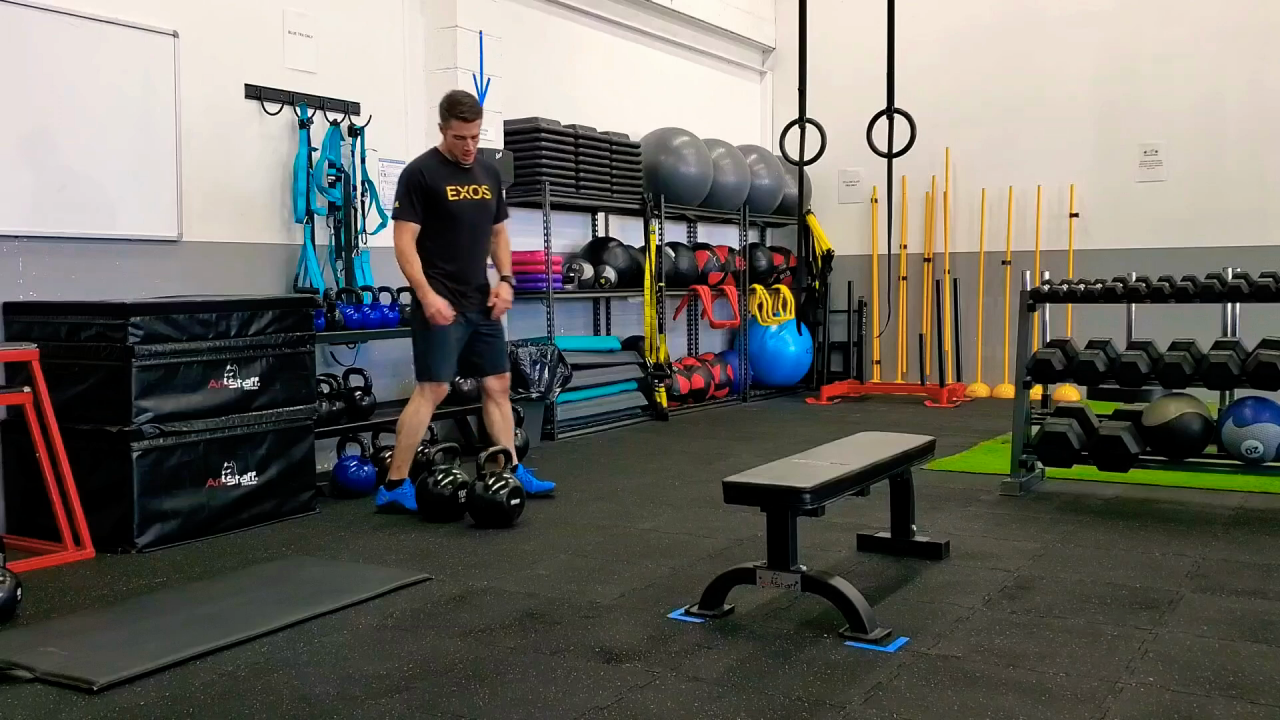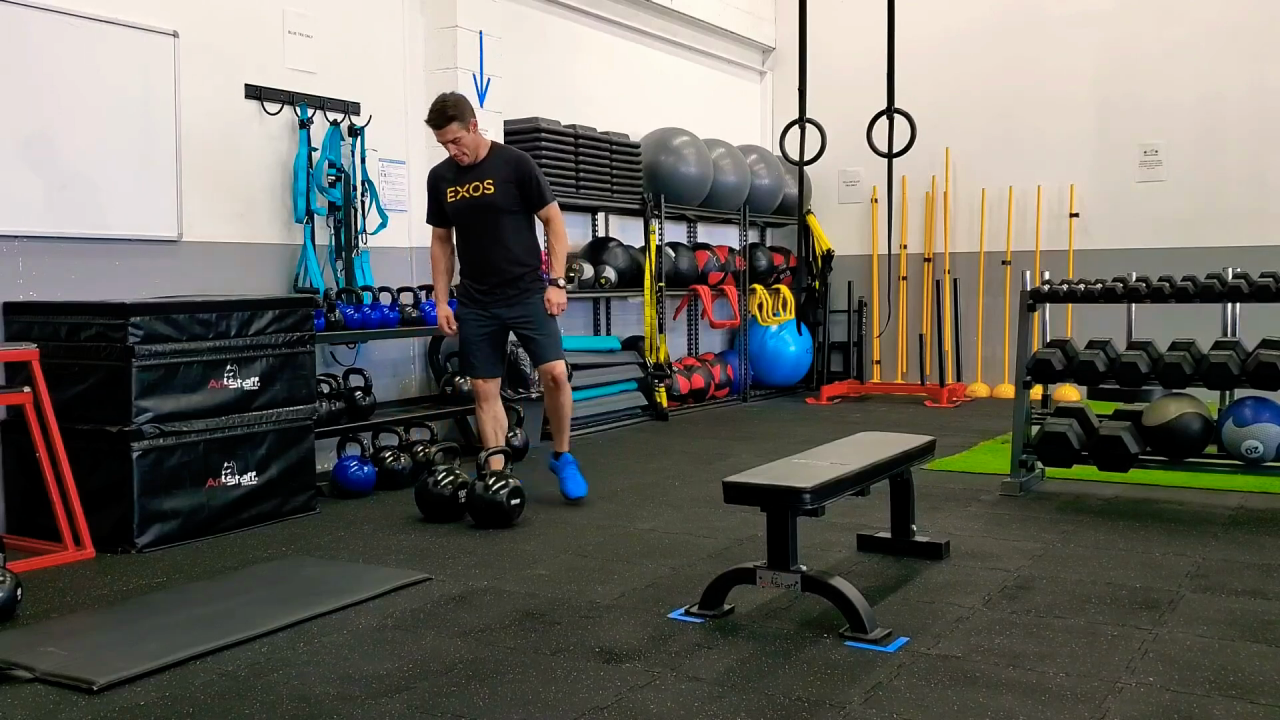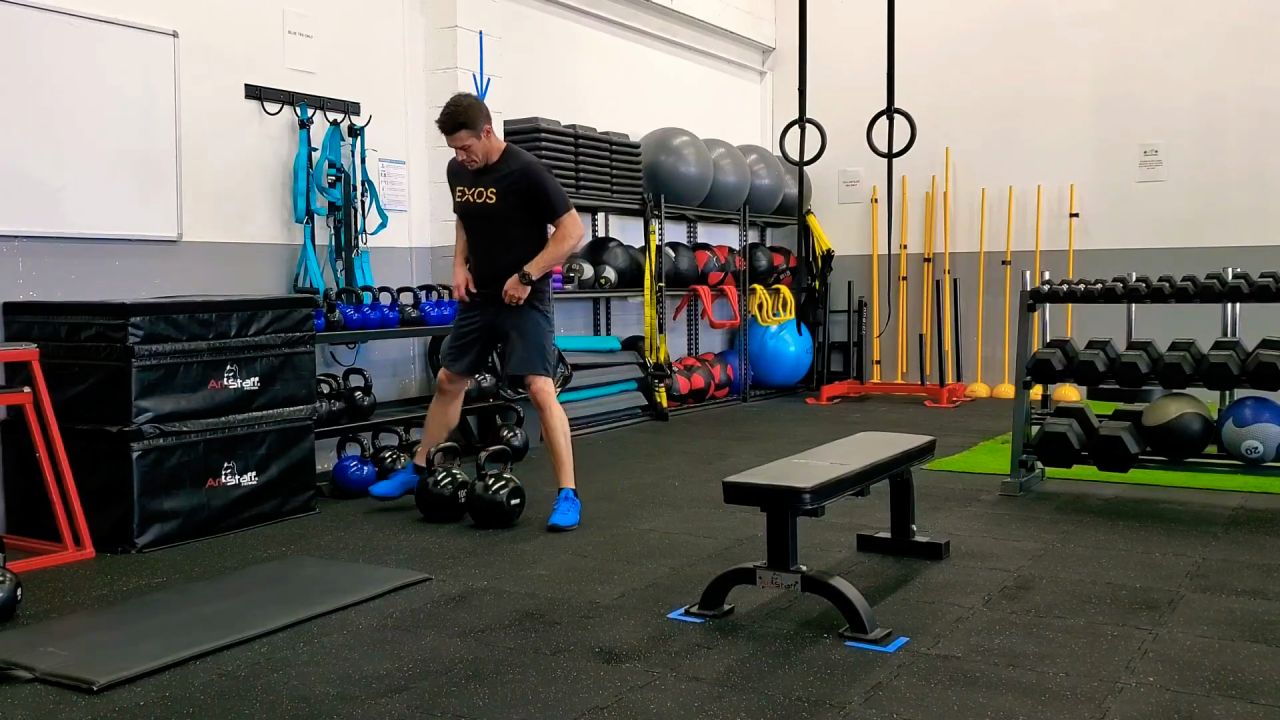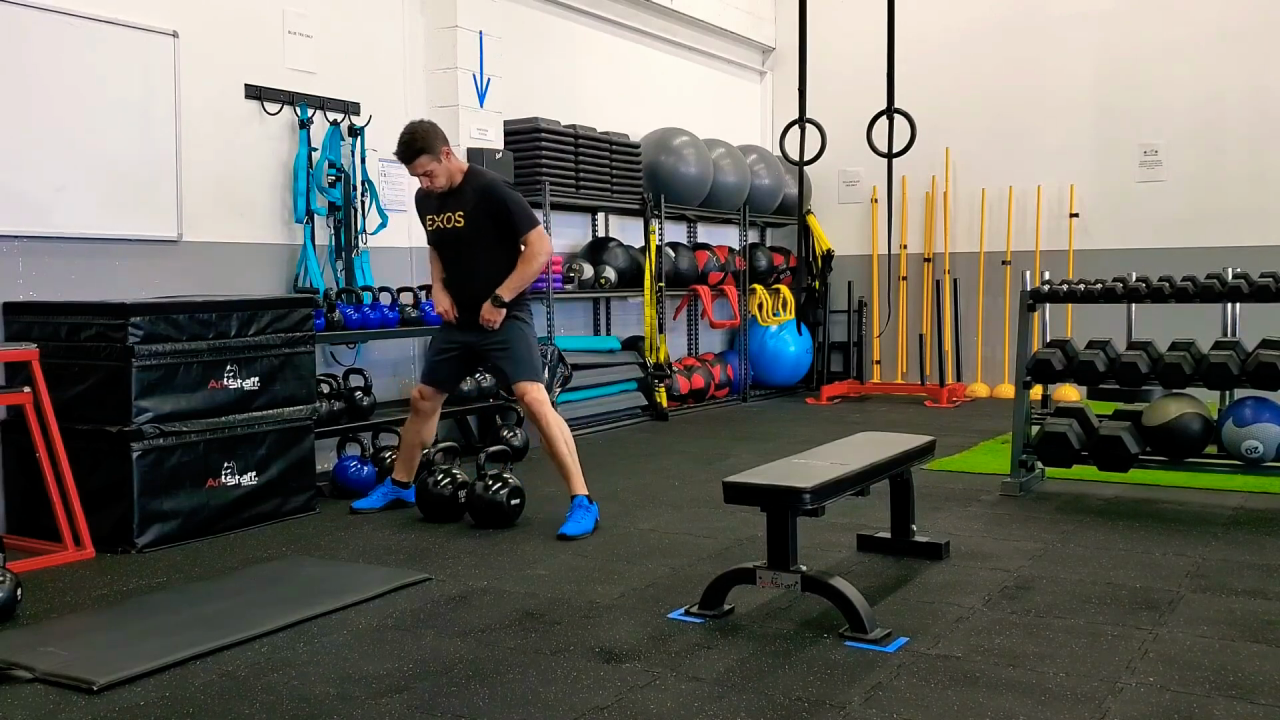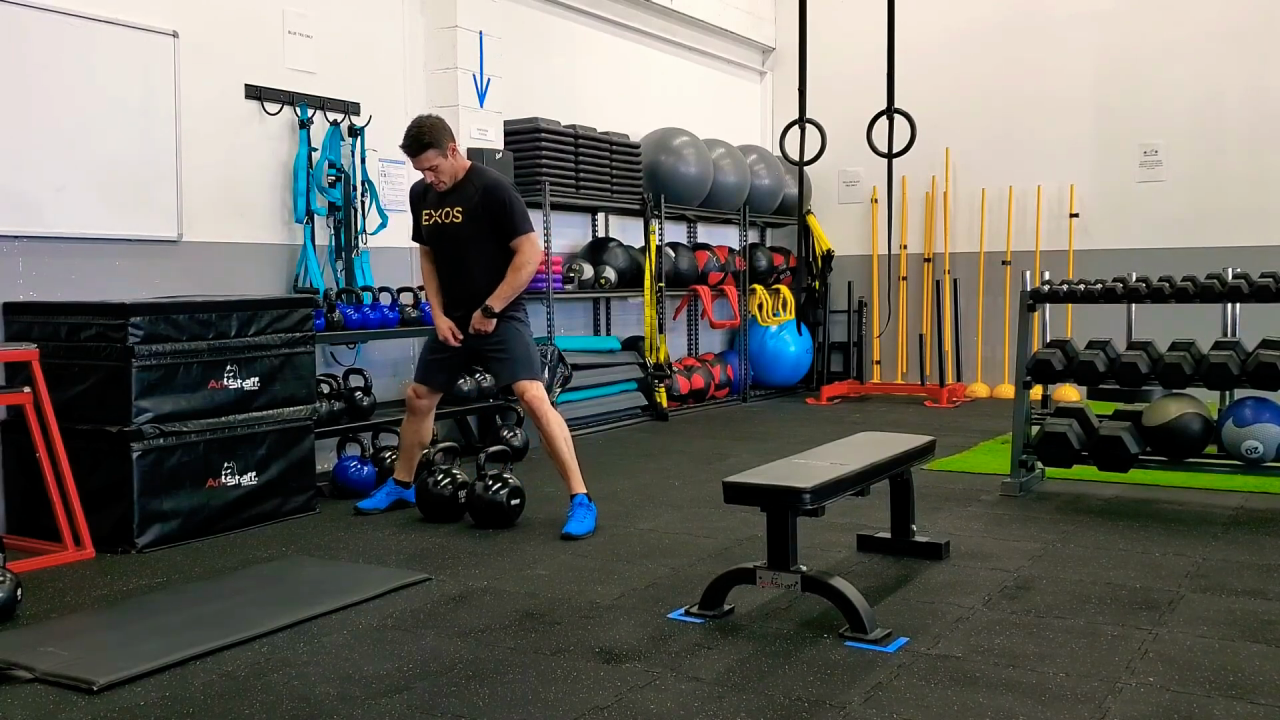
dt=0.7s
person 1, frame 1
left shoulder: (488, 172)
right shoulder: (421, 173)
left elbow: (498, 232)
right elbow: (404, 241)
left wrist: (505, 279)
right wrist: (425, 294)
left hip: (480, 303)
right hip: (442, 305)
left knee: (499, 386)
right knee: (431, 390)
left ankle: (513, 473)
right ankle: (395, 484)
person 1, frame 2
left shoulder: (514, 163)
right shoulder: (440, 177)
left elbow: (554, 222)
right elbow: (441, 239)
left wrist: (556, 281)
right wrist: (441, 297)
left hip: (527, 292)
right hip: (476, 301)
left knee: (555, 372)
right knee: (484, 389)
left ankle: (563, 456)
person 1, frame 3
left shoulder: (526, 170)
right shoulder: (457, 170)
left elbow: (571, 229)
left wrist: (527, 276)
right wrist: (460, 265)
left hip: (522, 300)
right hip: (477, 297)
left knee: (539, 391)
right knee: (448, 383)
left ankle: (568, 495)
right ankle: (419, 470)
person 1, frame 4
left shoulder: (491, 190)
right shoulder: (426, 199)
left elbow: (540, 247)
left wrist: (500, 299)
right wrist: (439, 289)
left hip: (504, 316)
right hip: (459, 320)
left knee: (534, 399)
right knee: (423, 400)
left ankle: (583, 502)
right ankle: (399, 485)
person 1, frame 5
left shoulder: (492, 188)
right shoulder: (421, 194)
left elbow: (530, 253)
left wrist: (490, 309)
right wrist: (438, 314)
left hip: (501, 316)
right hip: (453, 319)
left knee: (533, 398)
right knee: (418, 398)
left ankle: (581, 501)
right ankle: (401, 486)
